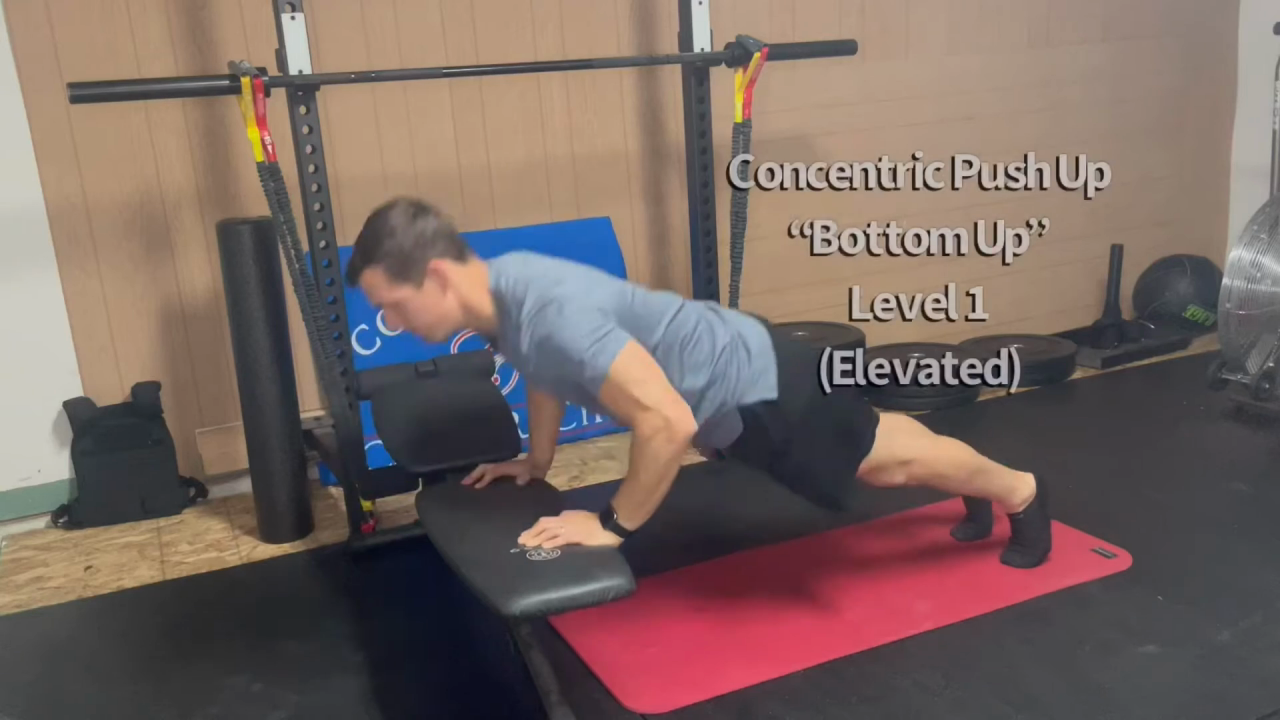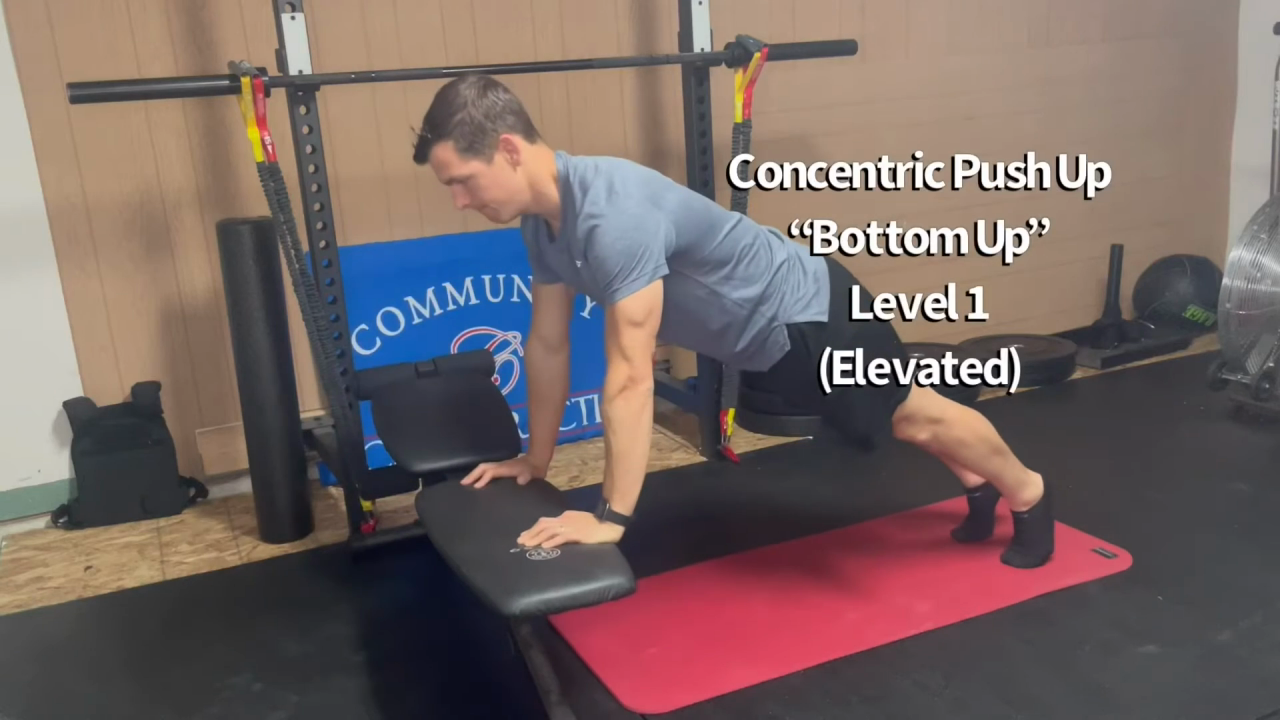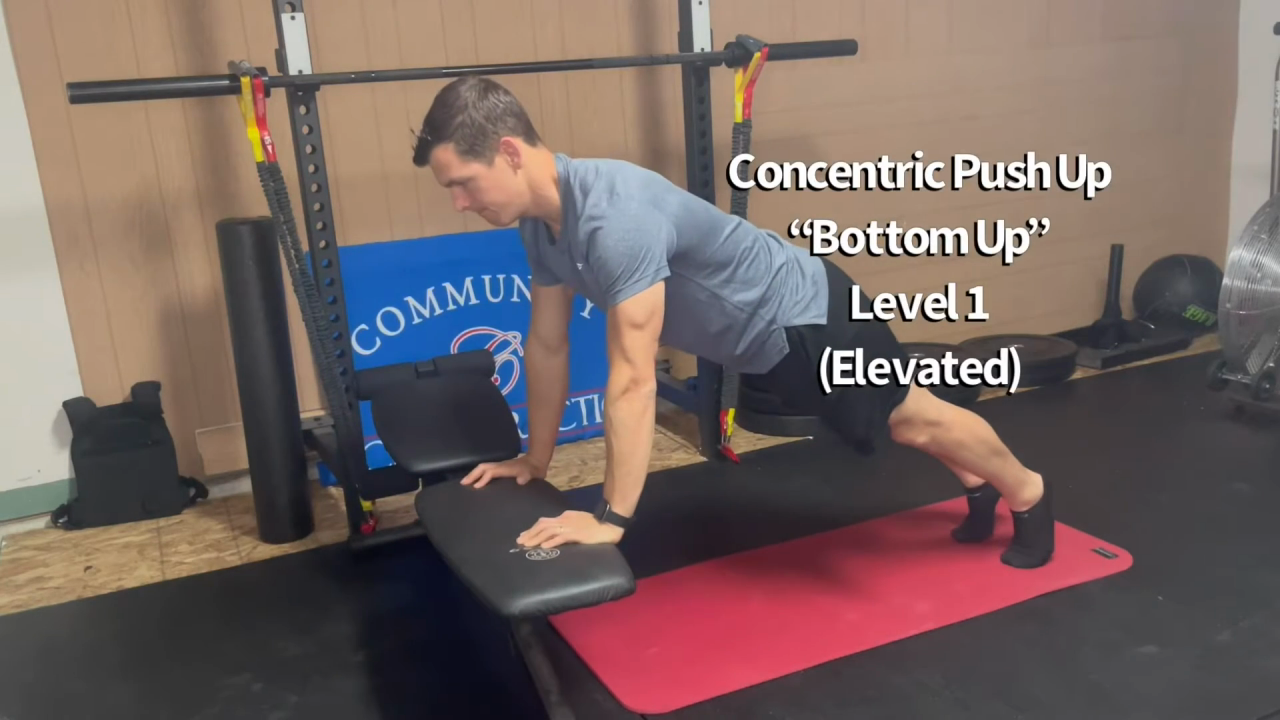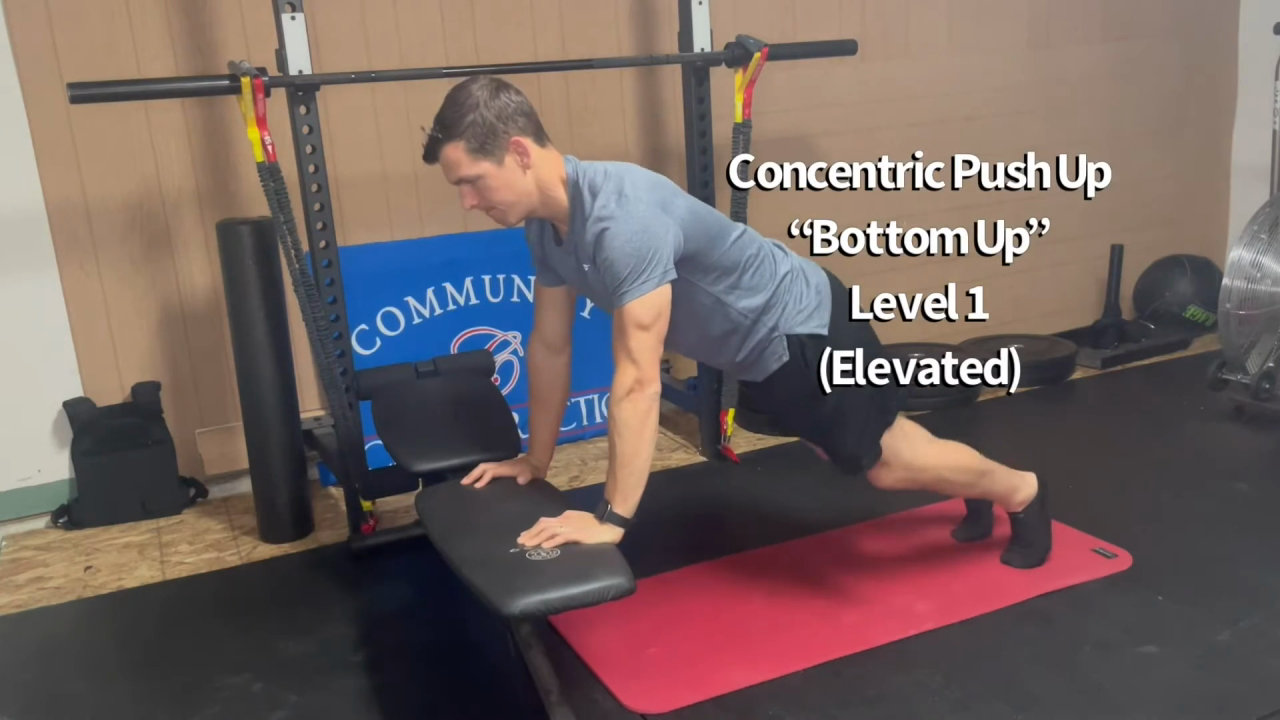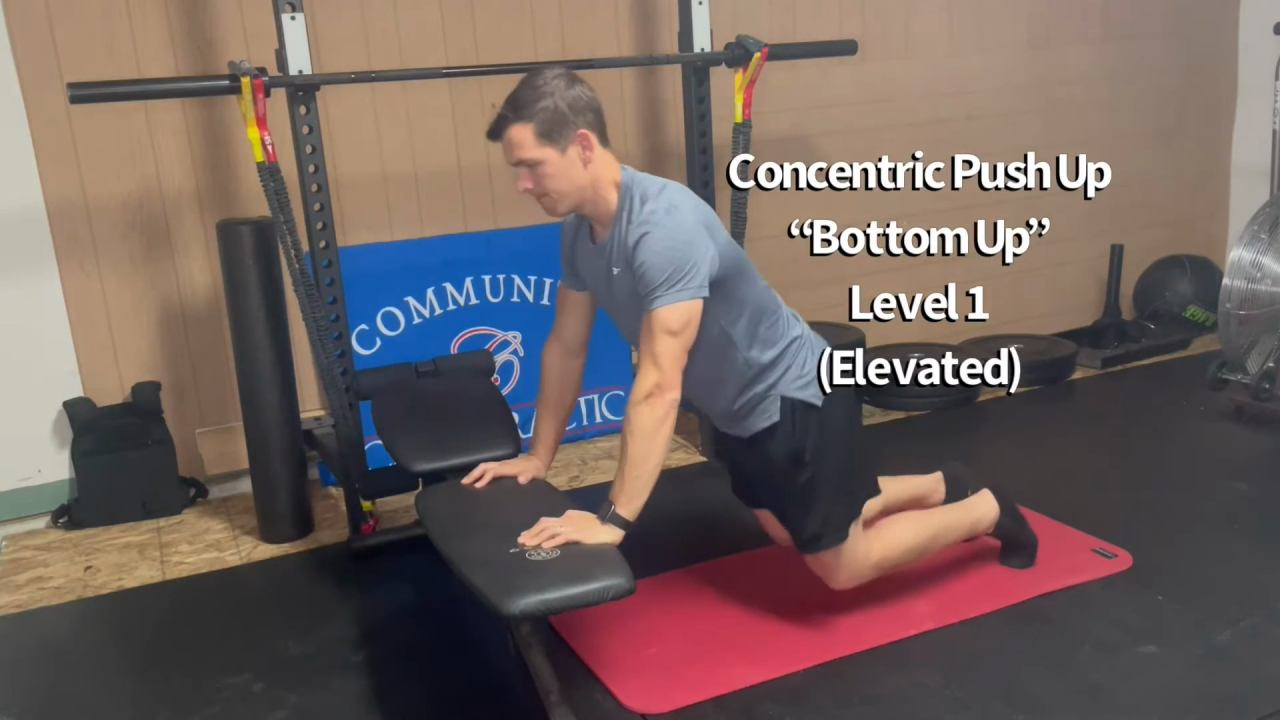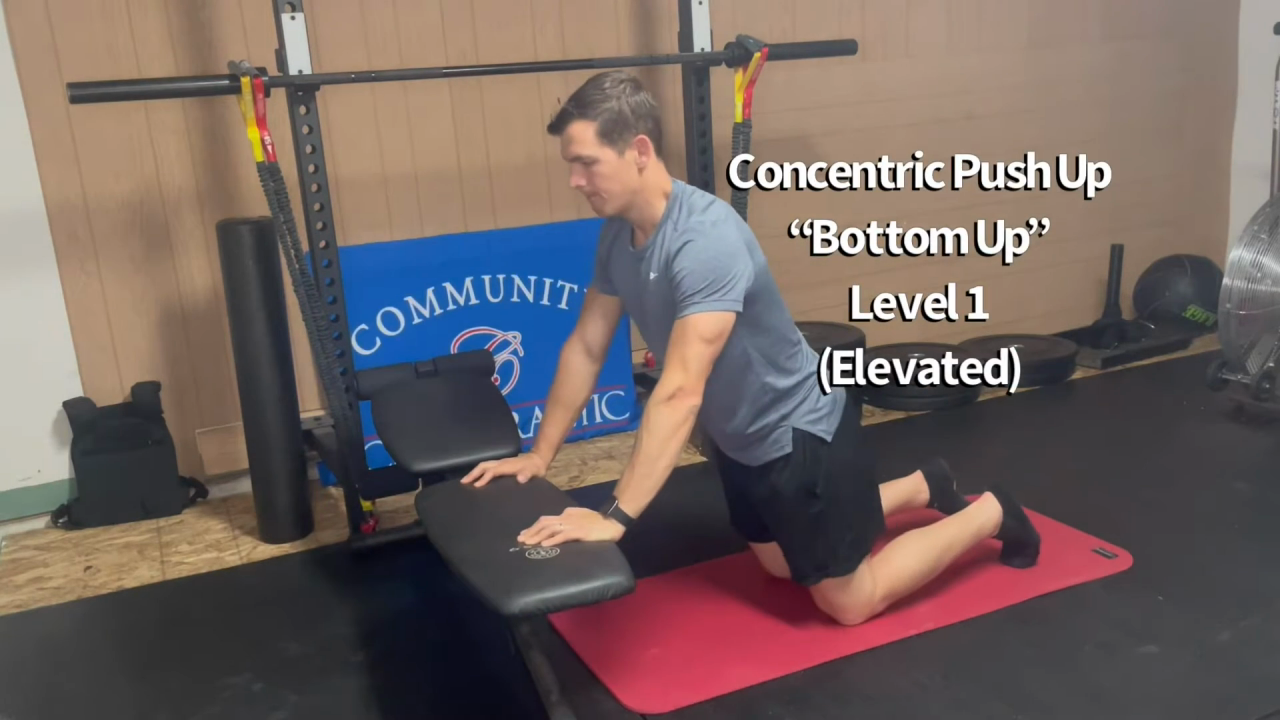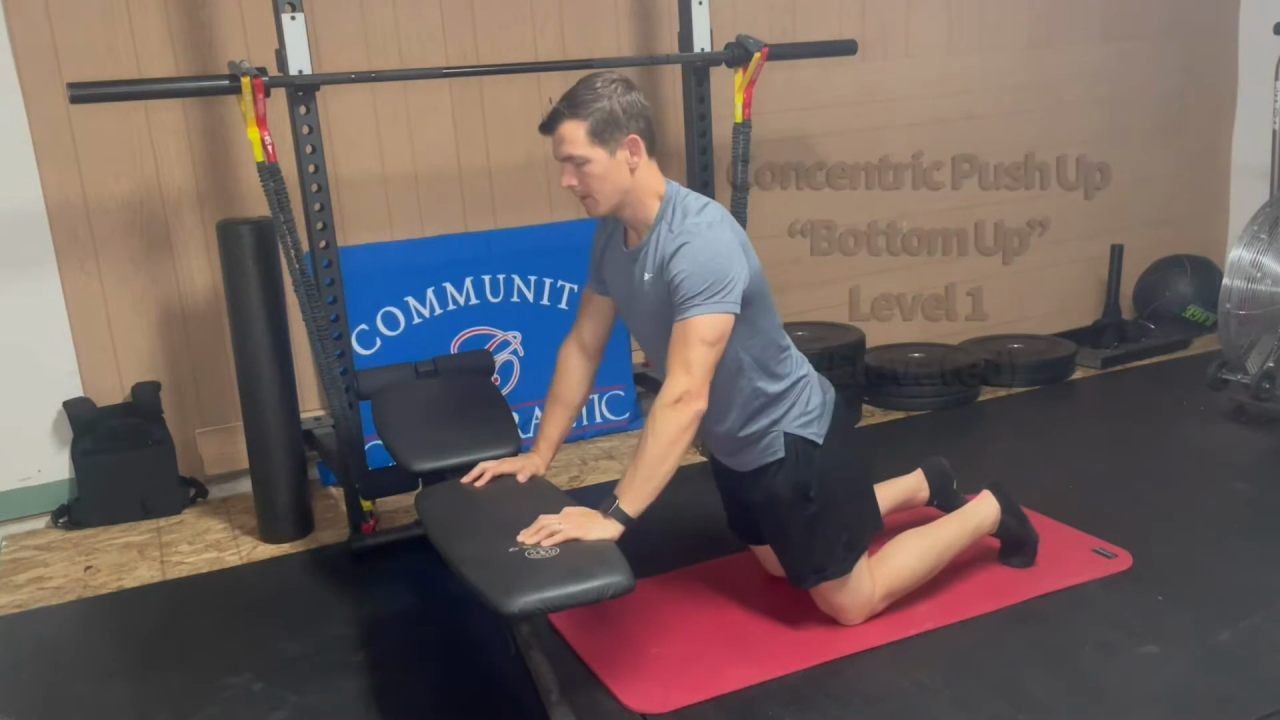
dt=0.5s
person 1, frame 1
left shoulder: (551, 317)
right shoulder: (498, 295)
left elbow: (672, 424)
left wrist: (612, 524)
right wrist: (533, 463)
left hip: (756, 386)
right hip: (730, 375)
left knee: (889, 460)
right knee: (874, 444)
left ankle: (1018, 493)
right ankle: (978, 491)
person 1, frame 2
left shoulder: (613, 215)
right shoulder: (544, 215)
left elbow: (630, 377)
right elbow: (548, 343)
left wrist: (612, 517)
right wrist: (535, 458)
left hip: (802, 311)
right hip: (763, 331)
left knee: (914, 416)
right knee: (899, 414)
left ankle: (1027, 493)
right ankle: (978, 486)
person 1, frame 3
left shoulder: (615, 218)
right shoulder: (541, 219)
left elbow: (633, 380)
right elbow: (546, 344)
left wrist: (610, 518)
right wrist: (535, 459)
left hip: (802, 313)
right hip: (763, 334)
left knee: (913, 418)
right knee: (893, 417)
left ankle: (1027, 493)
right ankle: (978, 486)
person 1, frame 4
left shoulder: (623, 219)
right shoulder: (548, 220)
left elbow: (637, 382)
right elbow: (549, 346)
left wrist: (613, 518)
right wrist: (535, 460)
left hip: (799, 326)
right hip: (761, 346)
left knee: (888, 463)
right knee: (846, 450)
left ankle: (1019, 493)
right ankle: (975, 488)
person 1, frame 5
left shoulder: (665, 226)
right shoulder: (582, 227)
left elbow: (658, 388)
right elbow: (565, 345)
left wrist: (614, 520)
right wrist: (537, 456)
left hip: (791, 396)
right hip: (738, 407)
left knee: (841, 565)
right knee: (796, 531)
left ankle: (988, 510)
right ankle: (940, 487)
person 1, frame 6
left shoulder: (706, 238)
right shoulder: (619, 235)
left elbow: (680, 394)
right elbow: (585, 348)
left wrist: (616, 517)
right wrist: (539, 455)
left hip: (800, 431)
right hip: (743, 437)
left knee: (848, 601)
right knee: (782, 567)
left ankle: (990, 514)
right ankle: (923, 487)
person 1, frame 7
left shoulder: (700, 240)
right shoulder: (613, 235)
left elbow: (686, 397)
right elbow: (582, 347)
left wrist: (614, 516)
right wrist: (539, 455)
left hip: (791, 435)
right hip: (738, 441)
left knee: (850, 601)
right knee: (783, 565)
left ankle: (987, 511)
right ankle: (923, 485)
